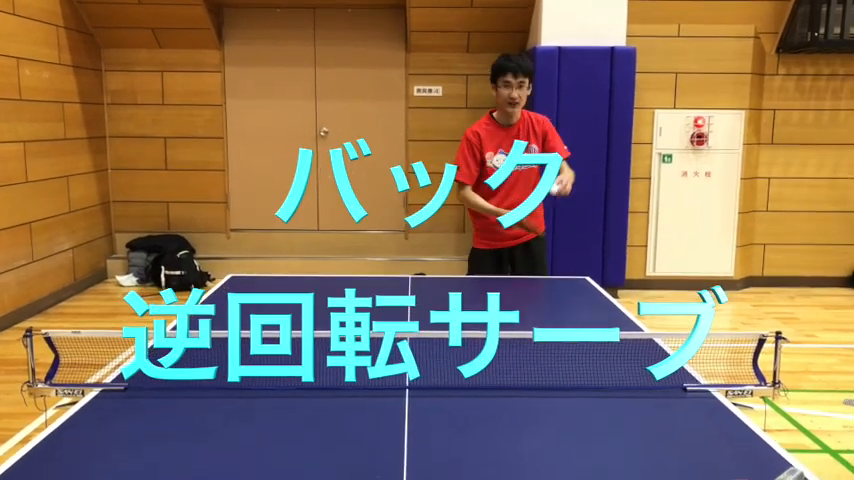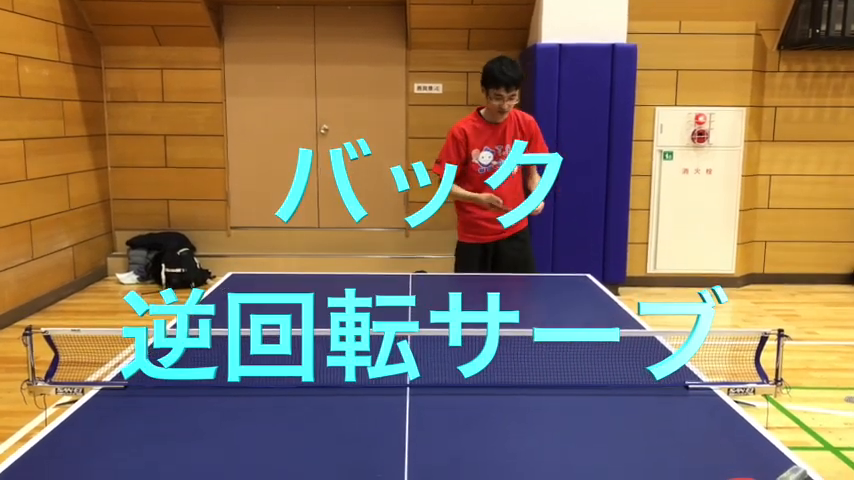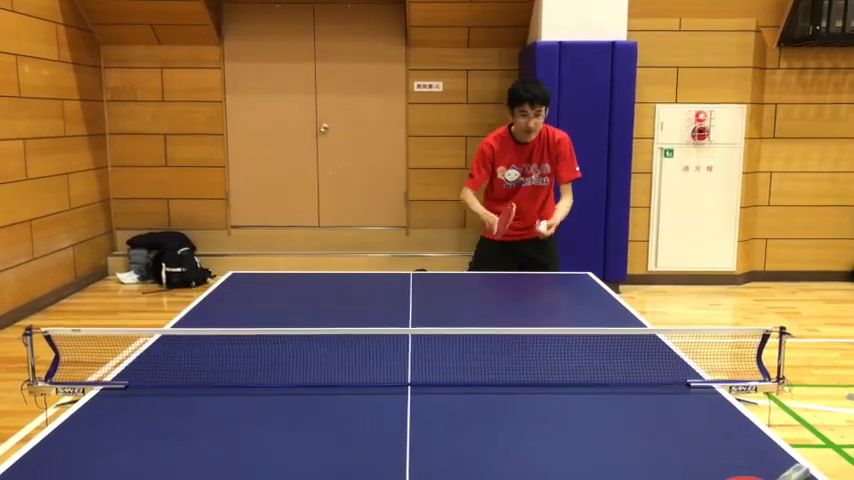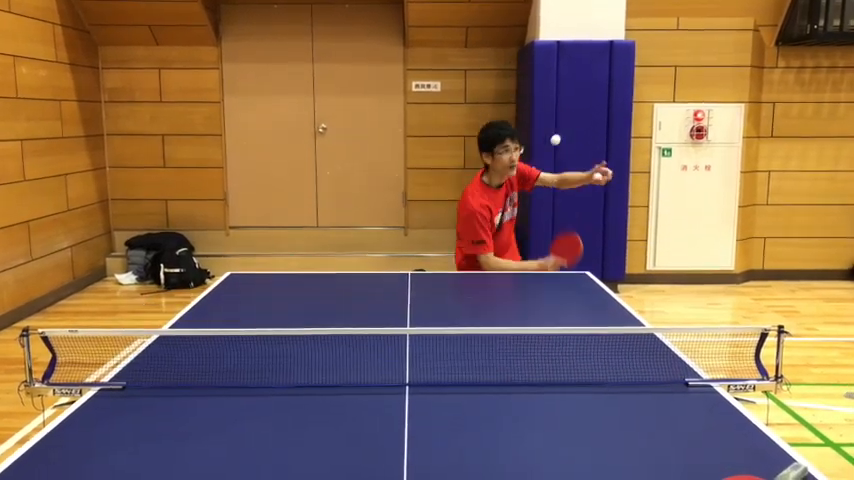
dt=0.7s
person 1, frame 1
left shoulder: (541, 126)
right shoulder: (476, 135)
left elbow: (564, 170)
right elbow: (464, 190)
left wrist: (565, 178)
right wrist: (499, 213)
left hip: (530, 235)
right hip: (488, 240)
person 1, frame 2
left shoulder: (527, 125)
right shoulder: (463, 131)
left elbow: (532, 172)
right wrist: (478, 198)
left hip: (515, 231)
right hip: (473, 234)
person 1, frame 3
left shoulder: (559, 142)
right shoulder: (492, 145)
left elbow: (566, 194)
right elbow: (467, 192)
left wrist: (554, 221)
right wrist: (487, 217)
left hip: (540, 235)
right hip: (499, 235)
person 1, frame 4
left shoulder: (514, 171)
right shoulder: (475, 202)
left elbow: (557, 181)
right elbow: (486, 262)
left wrist: (589, 177)
right wrist: (538, 266)
left hip: (512, 264)
